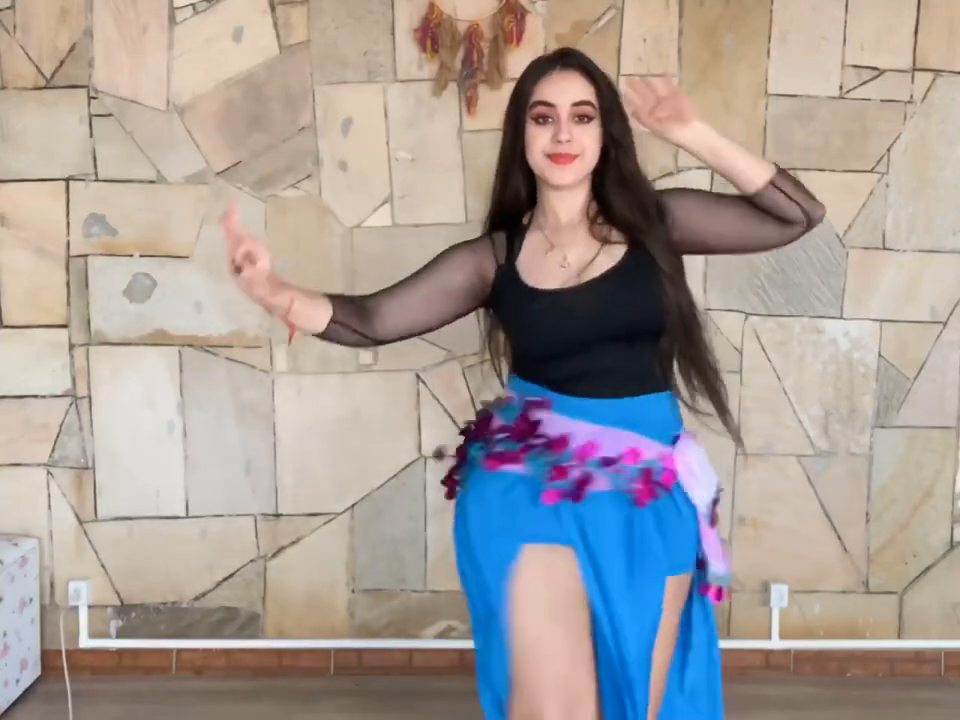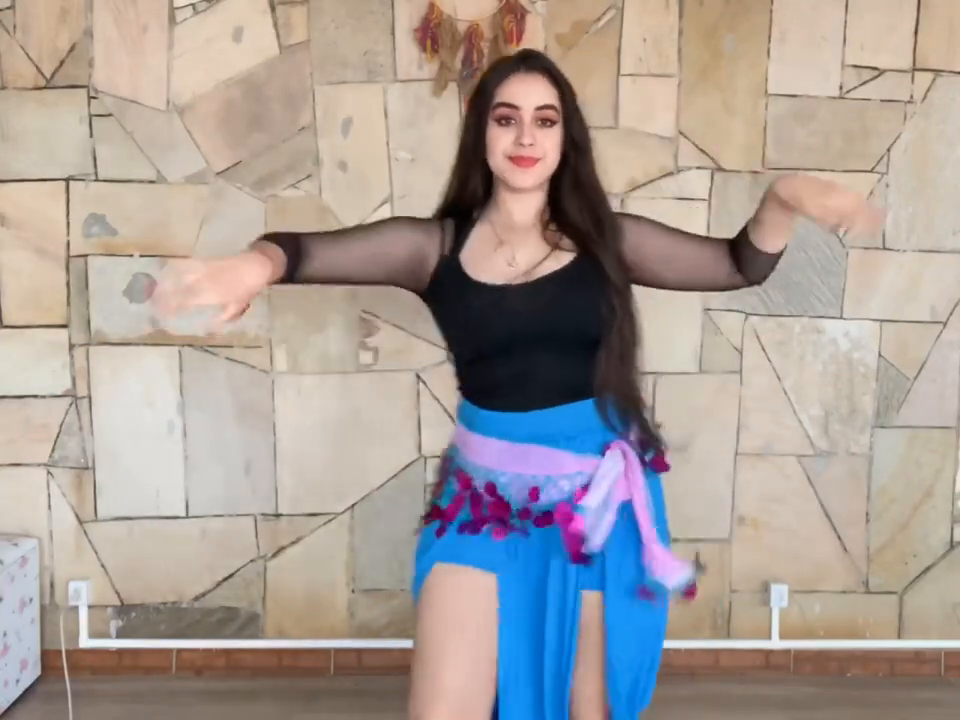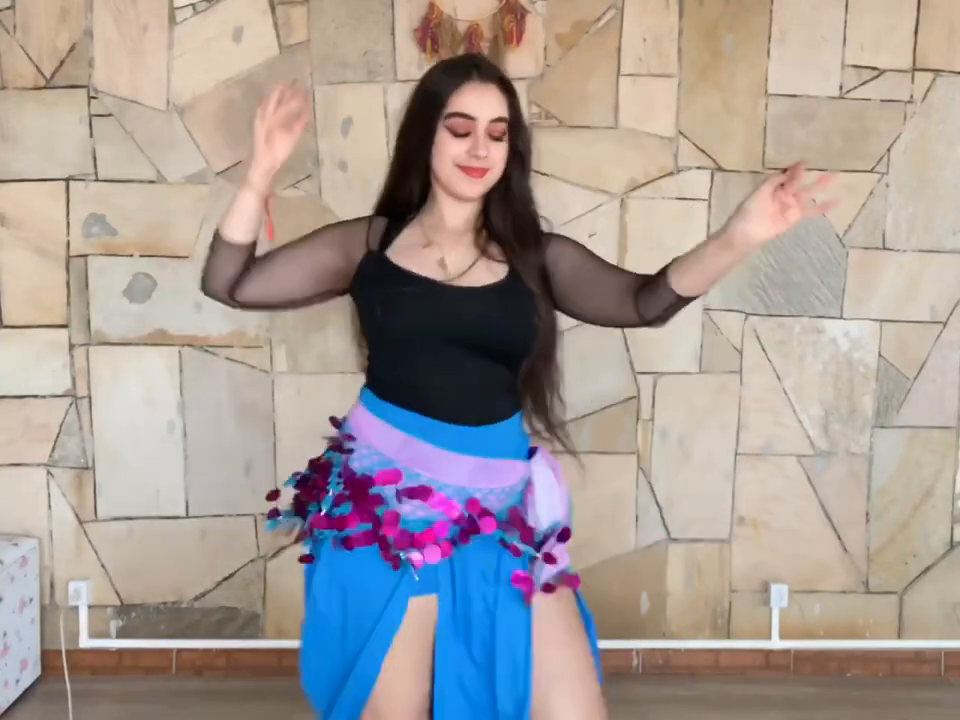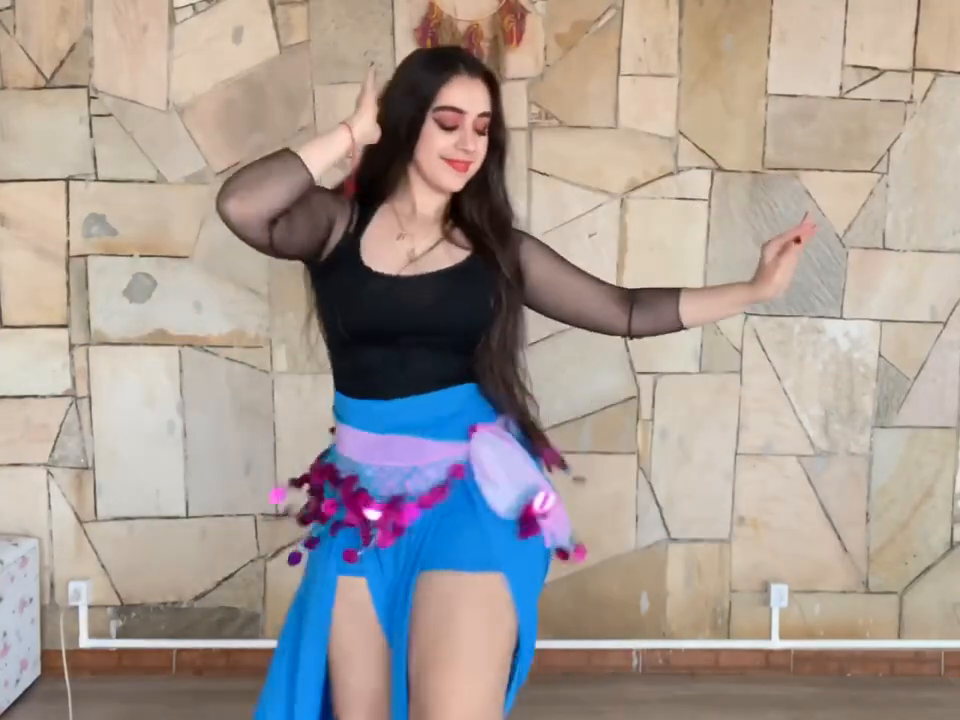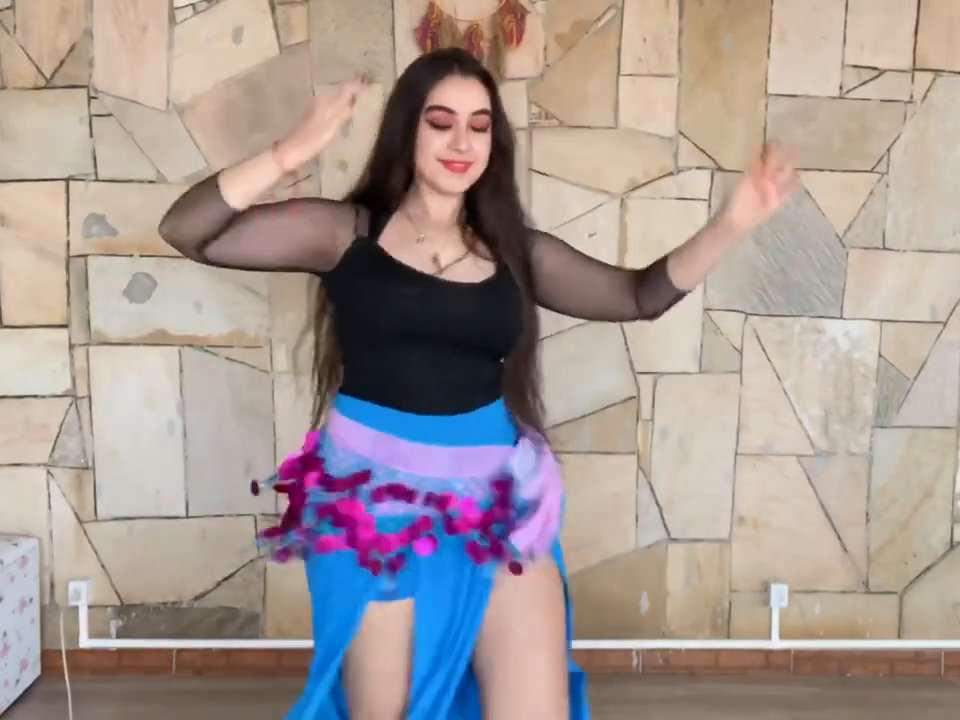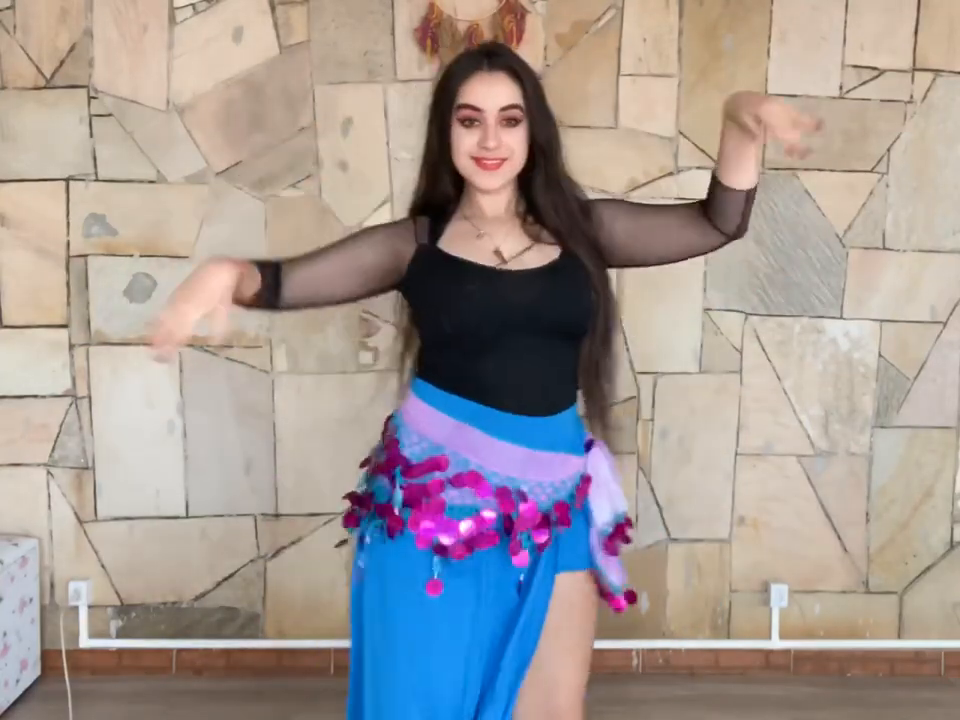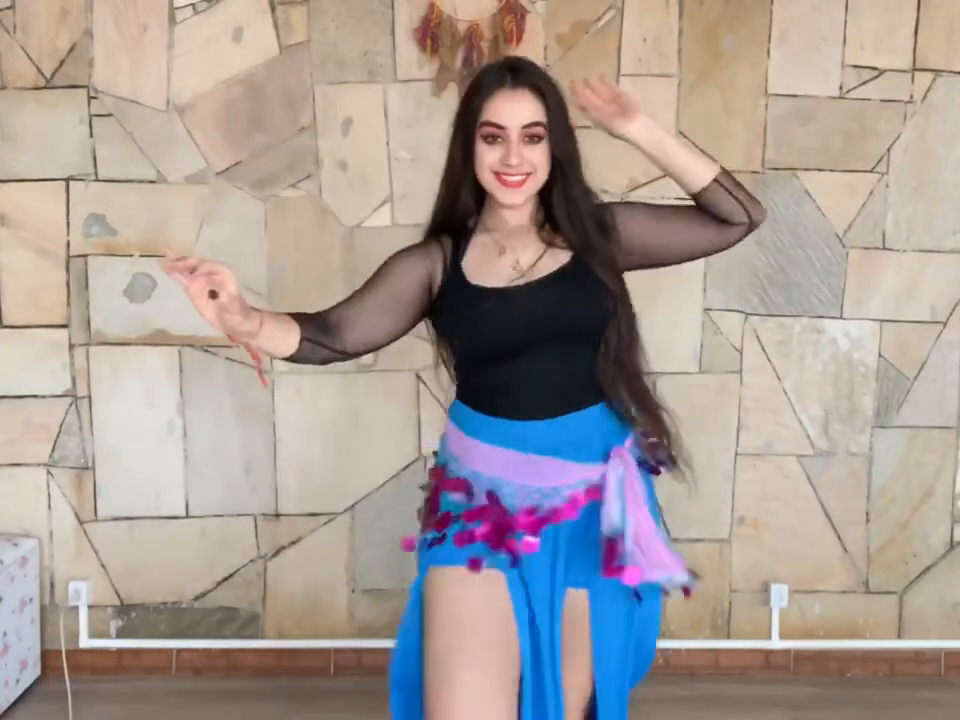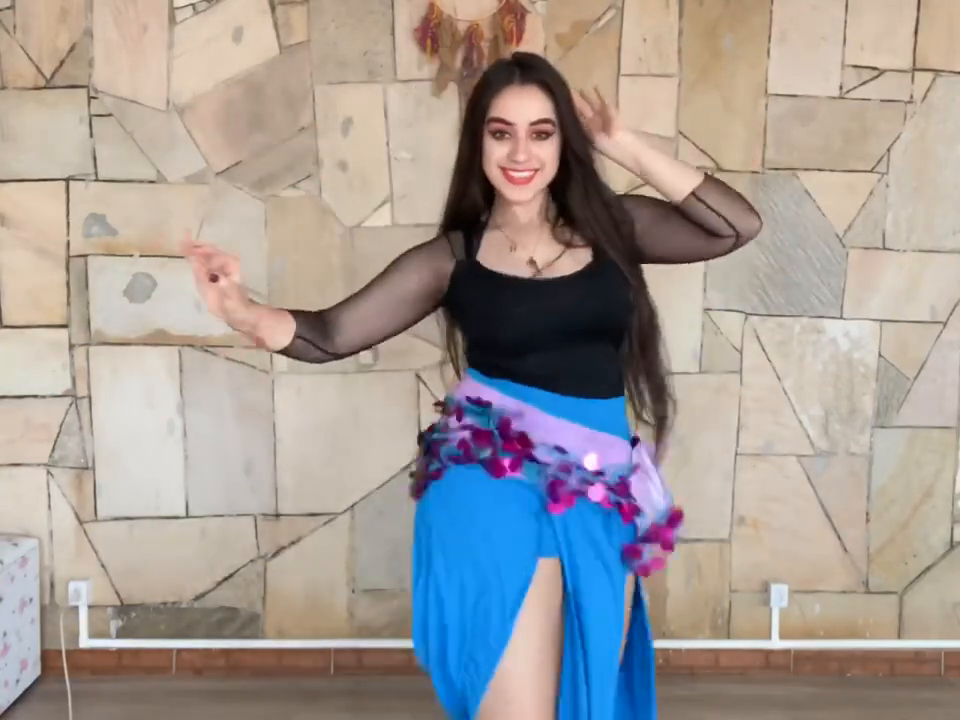
dt=0.3s
person 1, frame 1
left shoulder: (657, 223)
right shoulder: (491, 258)
left elbow: (798, 216)
right elbow: (373, 318)
left wrist: (695, 135)
right wrist: (283, 297)
left hip: (654, 496)
right hip: (535, 486)
person 1, frame 2
left shoulder: (604, 240)
right shoulder: (436, 245)
left elbow: (737, 264)
right elbow: (302, 253)
left wrist: (782, 200)
right wrist: (247, 265)
left hip: (593, 504)
right hip: (483, 501)
person 1, frame 3
left shoulder: (537, 255)
right shoulder: (369, 243)
left elbow: (640, 300)
right elbow: (228, 284)
left wrist: (736, 239)
right wrist: (261, 174)
left hip: (502, 515)
right hip: (388, 510)
person 1, frame 4
left shoulder: (499, 248)
right shoulder: (336, 224)
left elbow: (626, 311)
right elbow: (240, 205)
left wrist: (755, 288)
right wrist: (352, 135)
left hip: (475, 497)
right hip: (361, 502)
person 1, frame 5
left shoulder: (515, 250)
right shoulder: (343, 232)
left elbow: (638, 294)
right elbow: (187, 231)
left wrist: (727, 228)
right wrist: (289, 154)
left hip: (492, 506)
right hip: (368, 507)
person 1, frame 6
left shoulder: (580, 227)
right shoulder: (410, 244)
left elbow: (715, 221)
right elbow: (285, 282)
left wrist: (741, 134)
right wrist: (230, 278)
left hip: (557, 509)
right hip: (434, 503)
person 1, frame 7
left shoulder: (597, 234)
right shoulder: (435, 262)
left elbow: (738, 219)
right elbow: (336, 335)
left wrist: (639, 131)
right wrist: (246, 321)
left hip: (593, 510)
right hip: (481, 512)
person 1, frame 8
left shoulder: (610, 224)
right shoulder: (448, 256)
left elbow: (736, 225)
right elbow: (328, 332)
left wrist: (625, 147)
right wrist: (247, 311)
left hip: (600, 500)
right hip: (493, 483)
